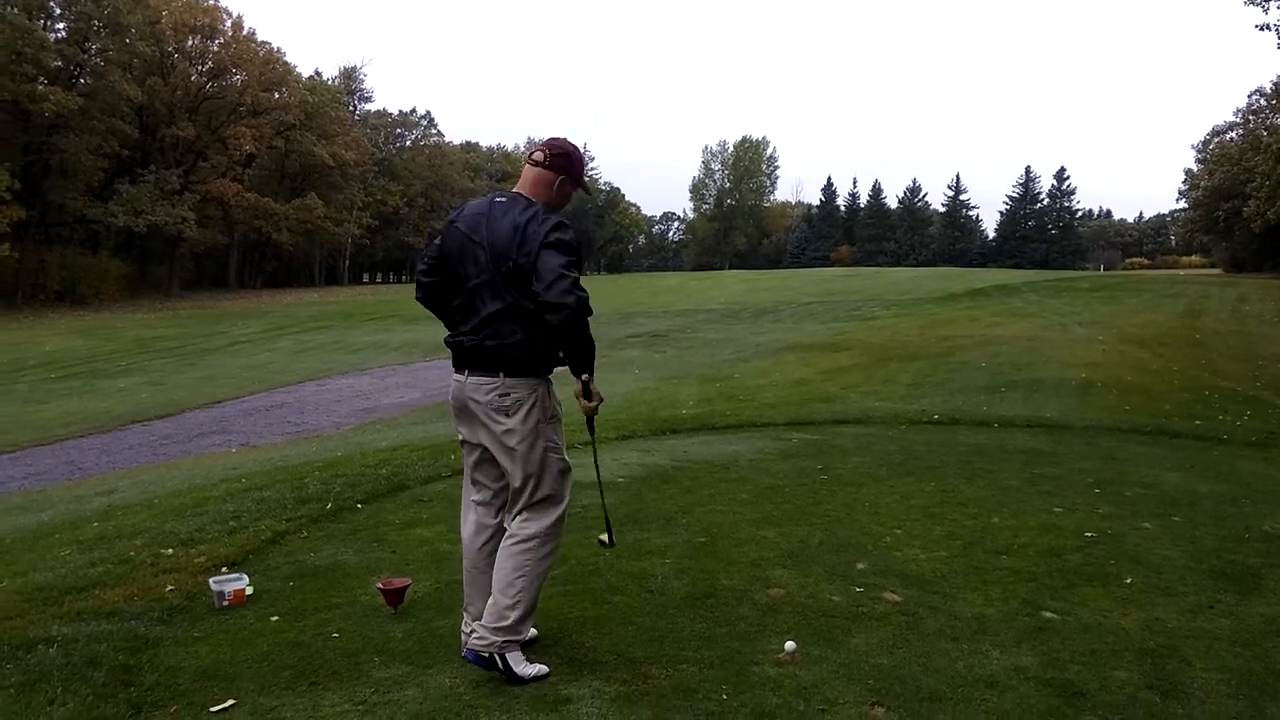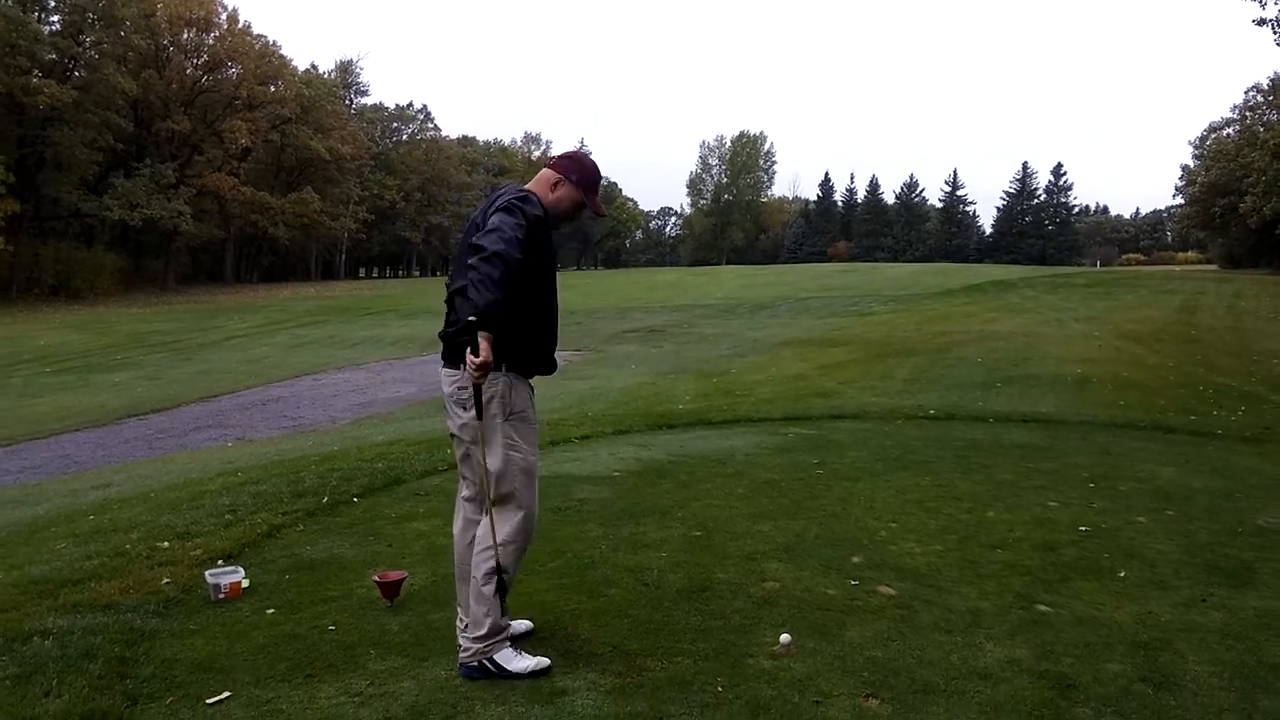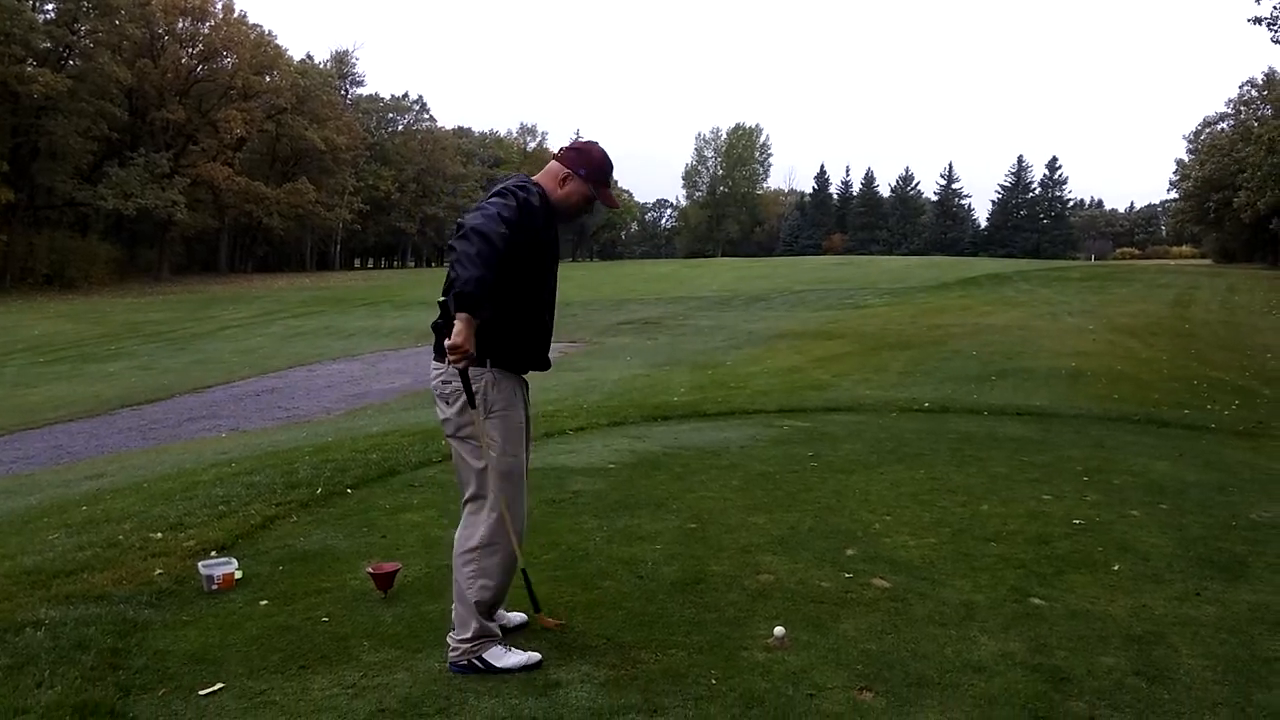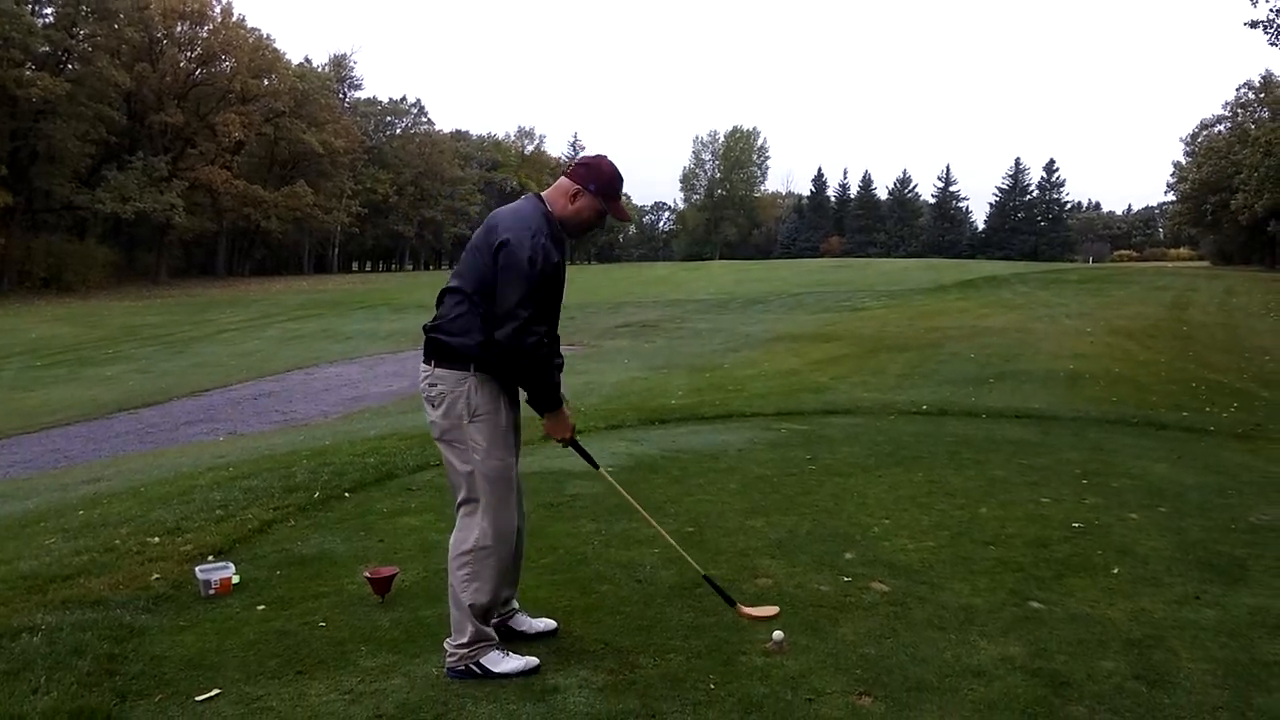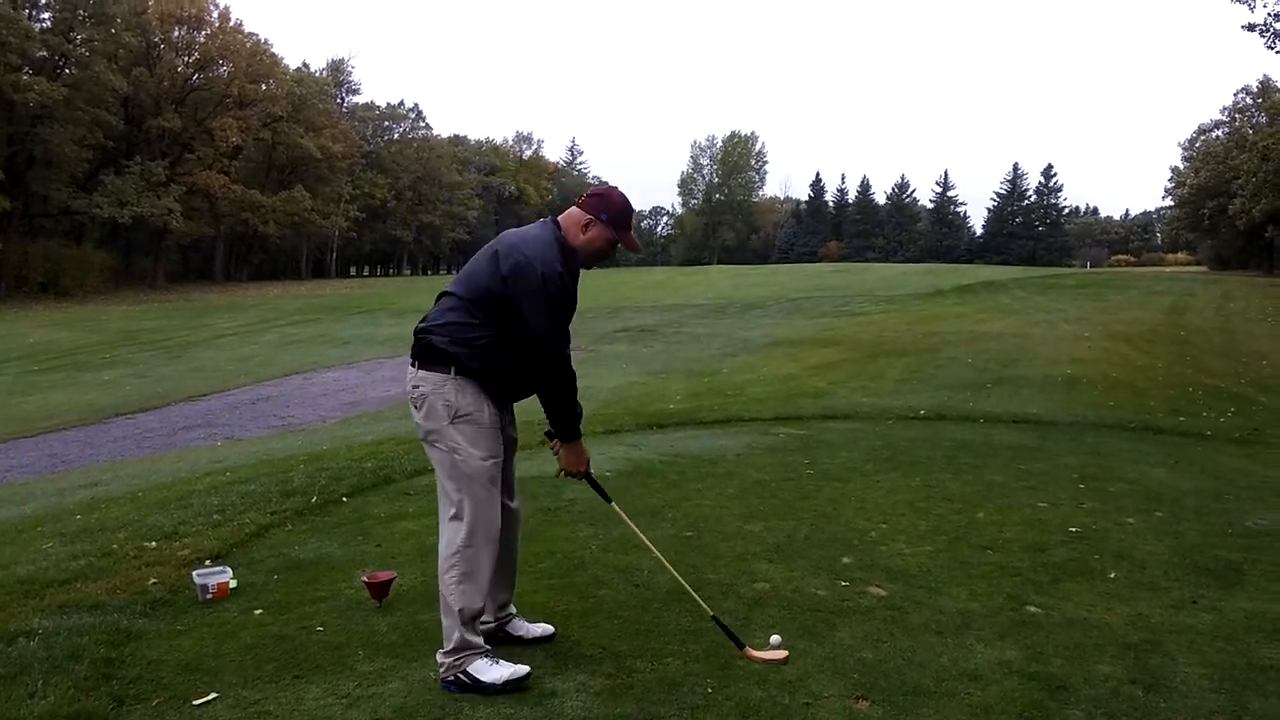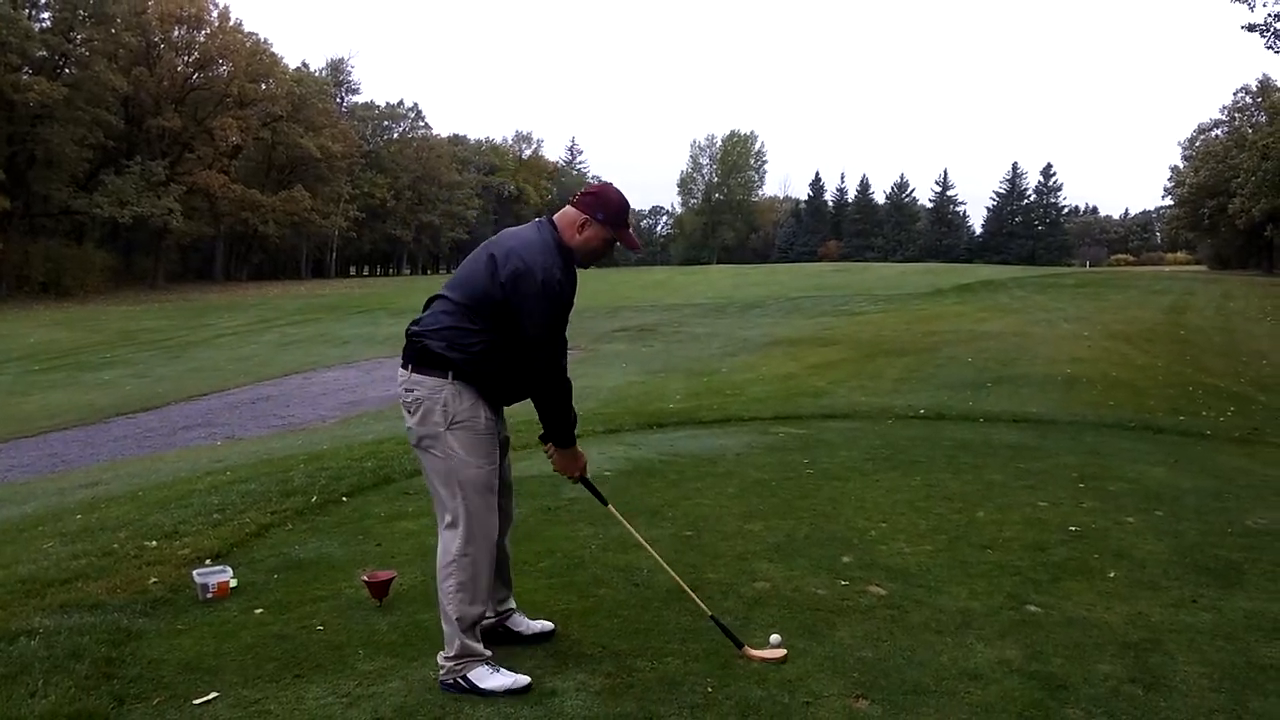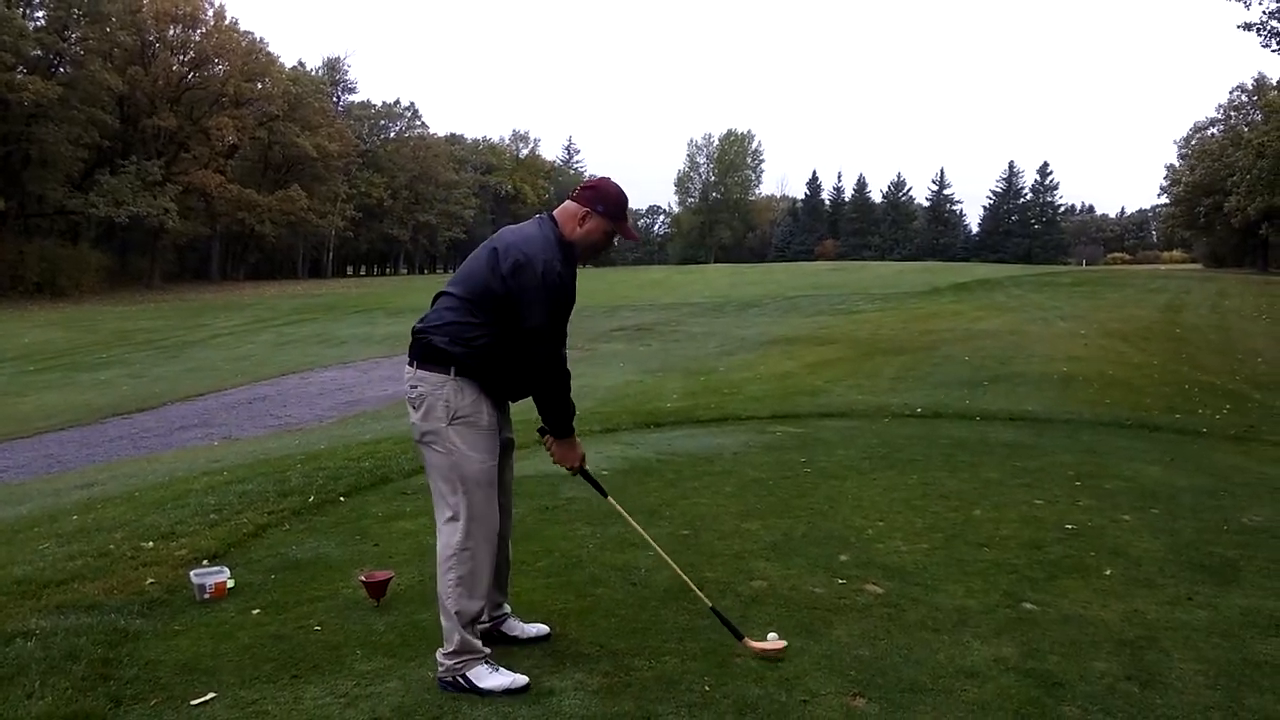
dt=0.4s
person 1, frame 1
left shoulder: (466, 215)
right shoulder: (546, 227)
left elbow: (427, 285)
right elbow: (565, 303)
right wrist: (584, 372)
left hip: (468, 379)
right hip: (515, 385)
left knee: (485, 505)
right knee: (539, 508)
left ankle: (480, 626)
right ankle: (496, 636)
person 1, frame 2
left shoulder: (507, 210)
right shoulder: (521, 209)
left elbow: (464, 276)
right elbow: (489, 262)
right wrist: (483, 333)
left hip: (475, 372)
right hip: (491, 376)
left knee: (478, 501)
right knee: (509, 507)
left ankle: (477, 620)
right ankle: (481, 646)
person 1, frame 3
left shoulder: (527, 207)
right shoulder: (522, 200)
right elbow: (471, 236)
right wrist: (465, 317)
left hip: (492, 368)
right hip: (479, 373)
left knee: (498, 495)
right knee: (493, 504)
left ankle: (479, 607)
right ankle: (471, 643)
person 1, frame 4
left shoulder: (534, 226)
right shoulder: (528, 234)
left elbow: (533, 323)
right elbow: (520, 328)
left wrist: (546, 394)
right wrist: (550, 404)
left hip: (484, 377)
right hip: (464, 380)
left knee: (505, 503)
right knee: (484, 508)
left ankle: (498, 612)
right ankle: (468, 649)
person 1, frame 5
left shoulder: (544, 250)
right shoulder: (539, 261)
left elbow: (546, 353)
right elbow: (547, 358)
left wrist: (562, 427)
right wrist: (570, 437)
left hip: (480, 383)
right hip: (450, 383)
left knee: (501, 508)
right knee: (472, 514)
left ankle: (494, 616)
right ankle: (461, 655)
person 1, frame 6
left shoulder: (536, 247)
right shoulder: (538, 266)
left elbow: (539, 357)
right elbow: (544, 364)
left wrist: (557, 433)
right wrist: (565, 442)
left hip: (468, 384)
right hip: (444, 387)
left knee: (494, 508)
right knee: (468, 520)
left ankle: (494, 612)
right ankle: (461, 661)
person 1, frame 7
left shoulder: (540, 247)
right shoulder: (539, 259)
left elbow: (537, 350)
right elbow: (542, 355)
left wrist: (557, 425)
right wrist: (563, 434)
left hip: (477, 384)
right hip: (449, 384)
left knee: (494, 510)
right knee: (467, 516)
left ankle: (489, 615)
right ankle: (459, 658)
